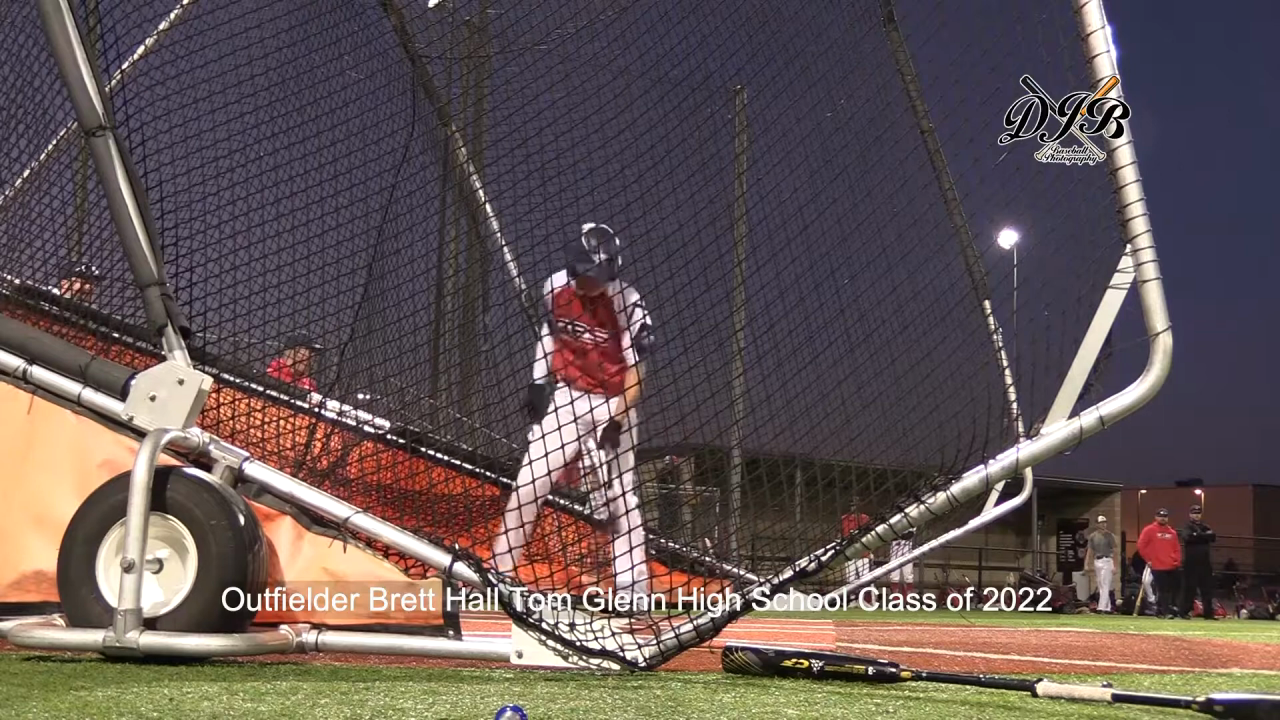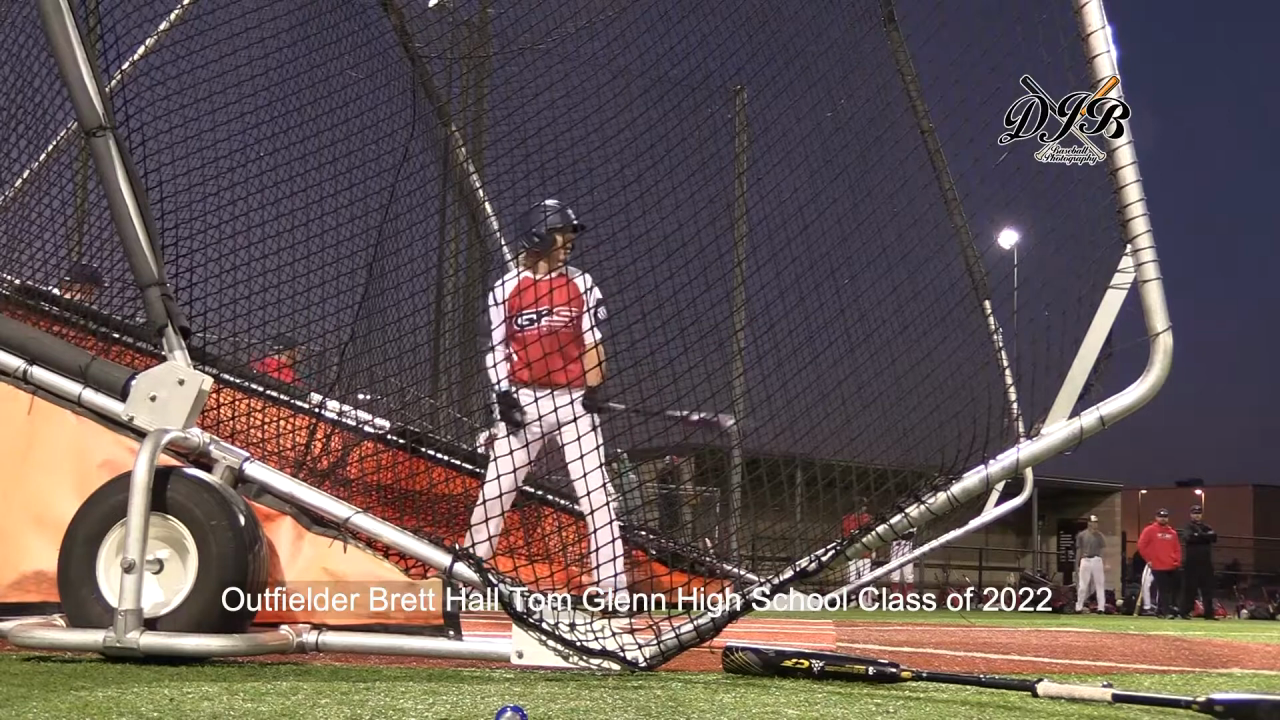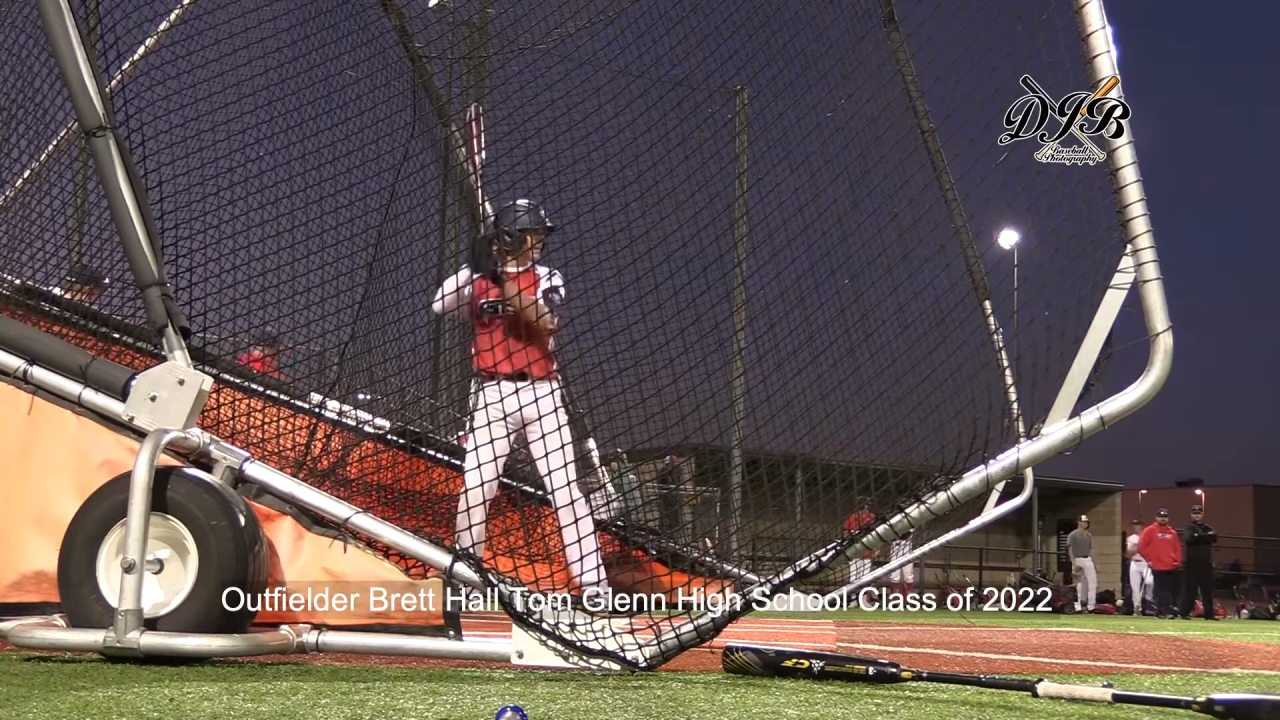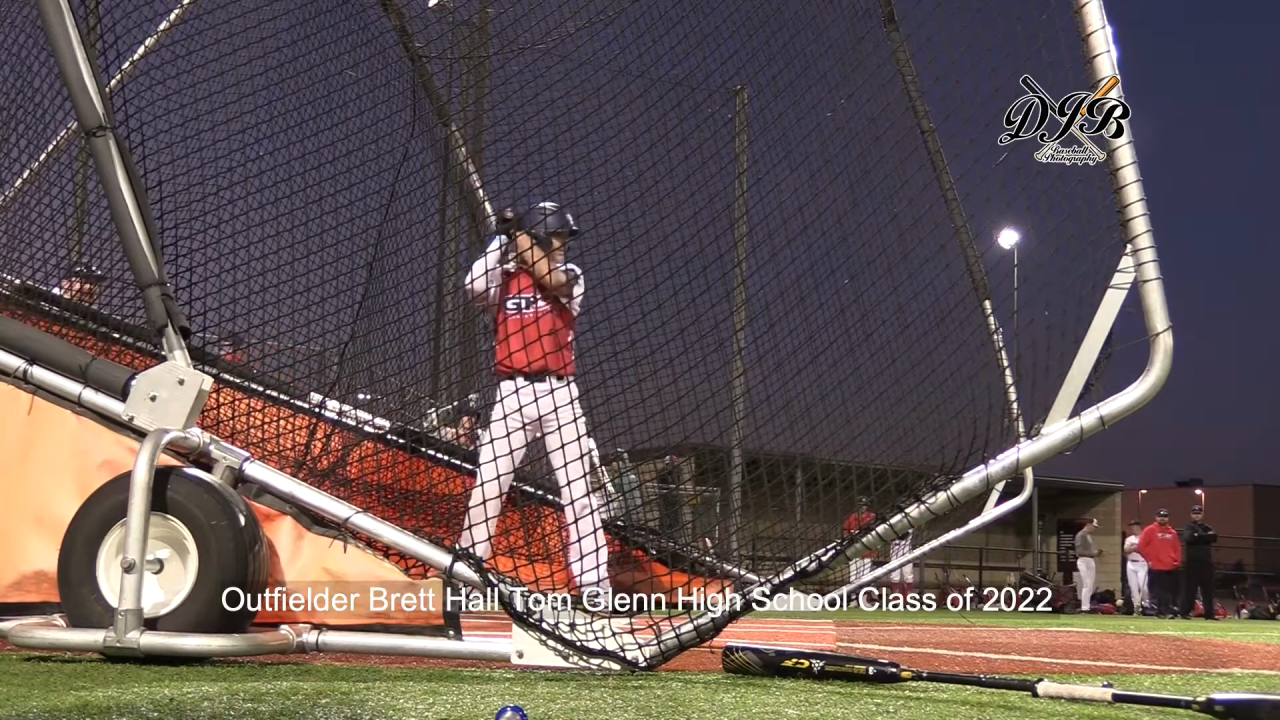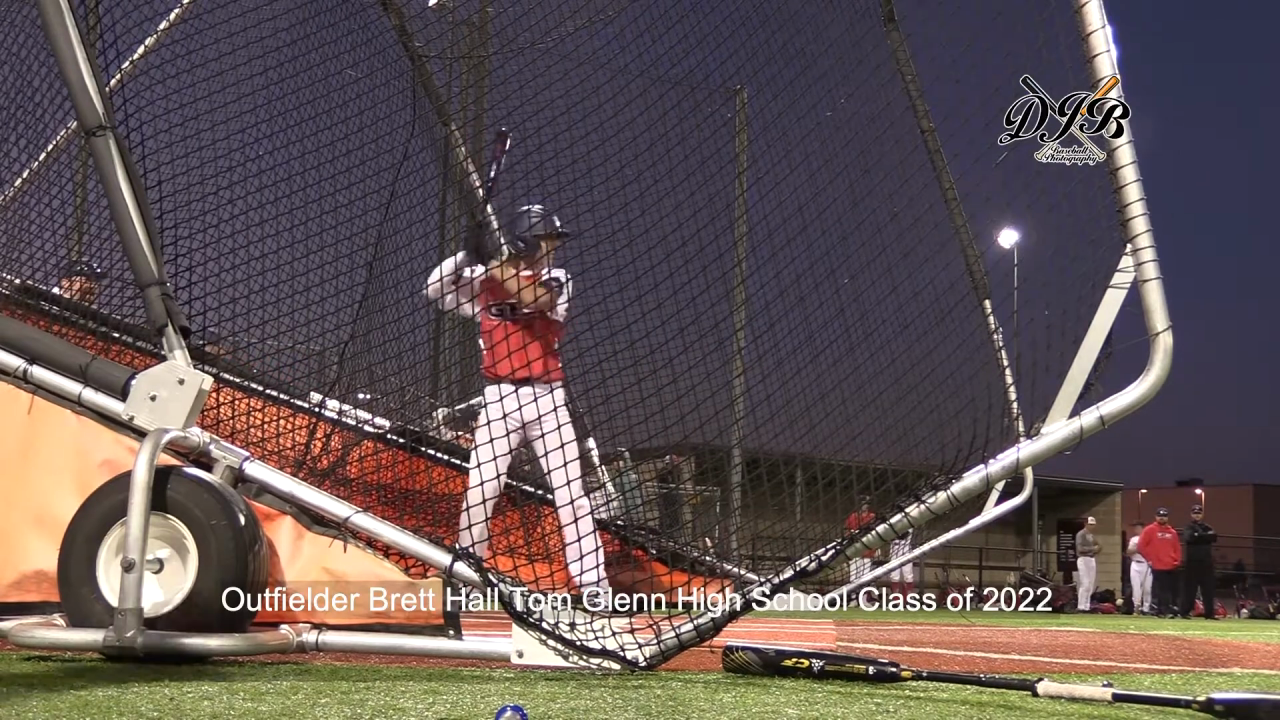
dt=0.7s
person 1, frame 1
left shoulder: (628, 304)
right shoulder: (555, 288)
left elbow: (635, 371)
left wrist: (618, 420)
right wrist: (539, 381)
left hip: (612, 405)
right hip: (567, 398)
left knee: (619, 494)
right knee: (529, 481)
left ankle: (631, 586)
right ankle: (501, 569)
person 1, frame 2
left shoulder: (581, 284)
right shoulder: (507, 288)
left elbow: (592, 344)
right elbow: (496, 349)
left wrist: (595, 389)
right wrist: (503, 395)
left hip: (572, 400)
right hip: (525, 400)
left knee: (596, 490)
right knee: (496, 487)
left ankle: (613, 586)
person 1, frame 3
left shoulder: (547, 278)
right shoulder: (477, 276)
left elbow: (543, 322)
right elbow: (440, 307)
left wrist: (502, 283)
right wrist: (470, 268)
left hip: (541, 392)
right hip: (493, 394)
left knee: (565, 487)
right knee: (475, 487)
left ankle: (593, 580)
person 1, frame 4
left shoulder: (570, 275)
right shoulder: (504, 277)
left elbow: (553, 280)
right elbow: (475, 285)
left wrist: (519, 233)
right wrist: (502, 237)
left hip: (559, 393)
right hip: (512, 394)
left knee: (577, 488)
right knee: (488, 485)
left ankle: (595, 580)
person 1, frame 5
left shoulder: (558, 280)
right shoulder: (484, 281)
left elbow: (534, 300)
right elbow: (436, 291)
left wrist: (492, 265)
right wrist: (468, 253)
left hip: (546, 397)
right hip: (500, 397)
left knee: (570, 490)
right knee: (480, 489)
left ankle: (592, 582)
